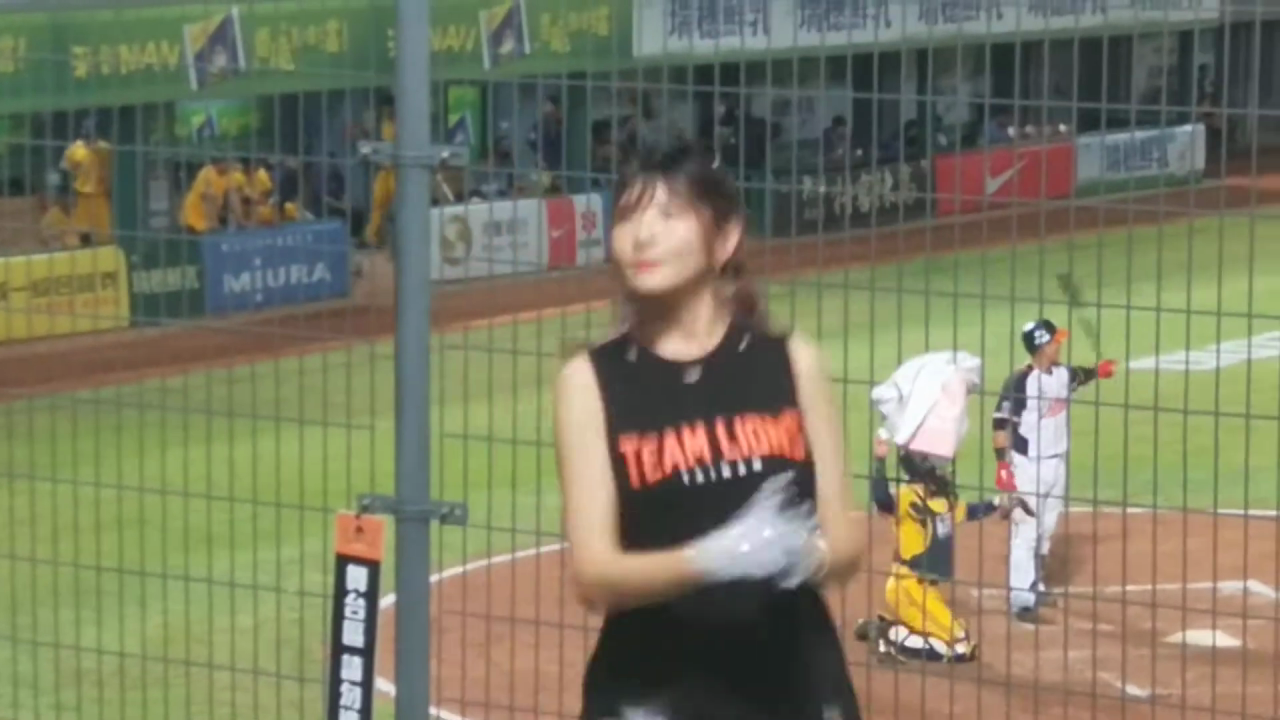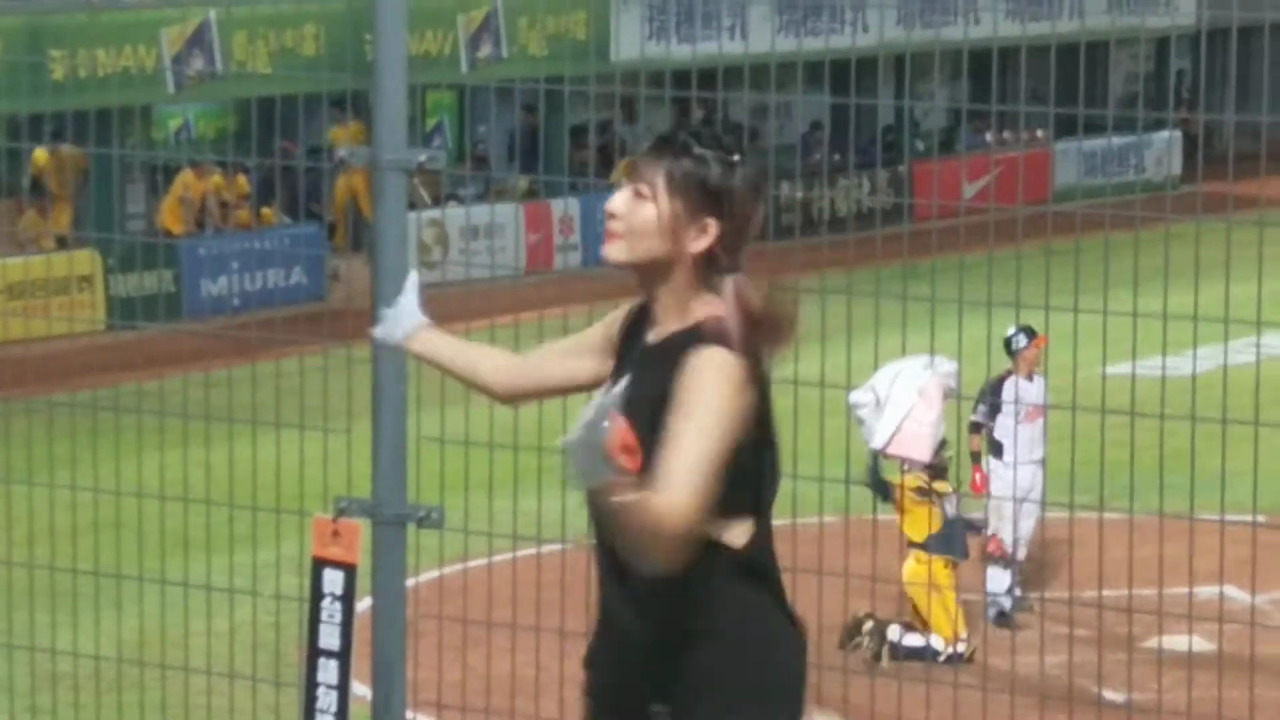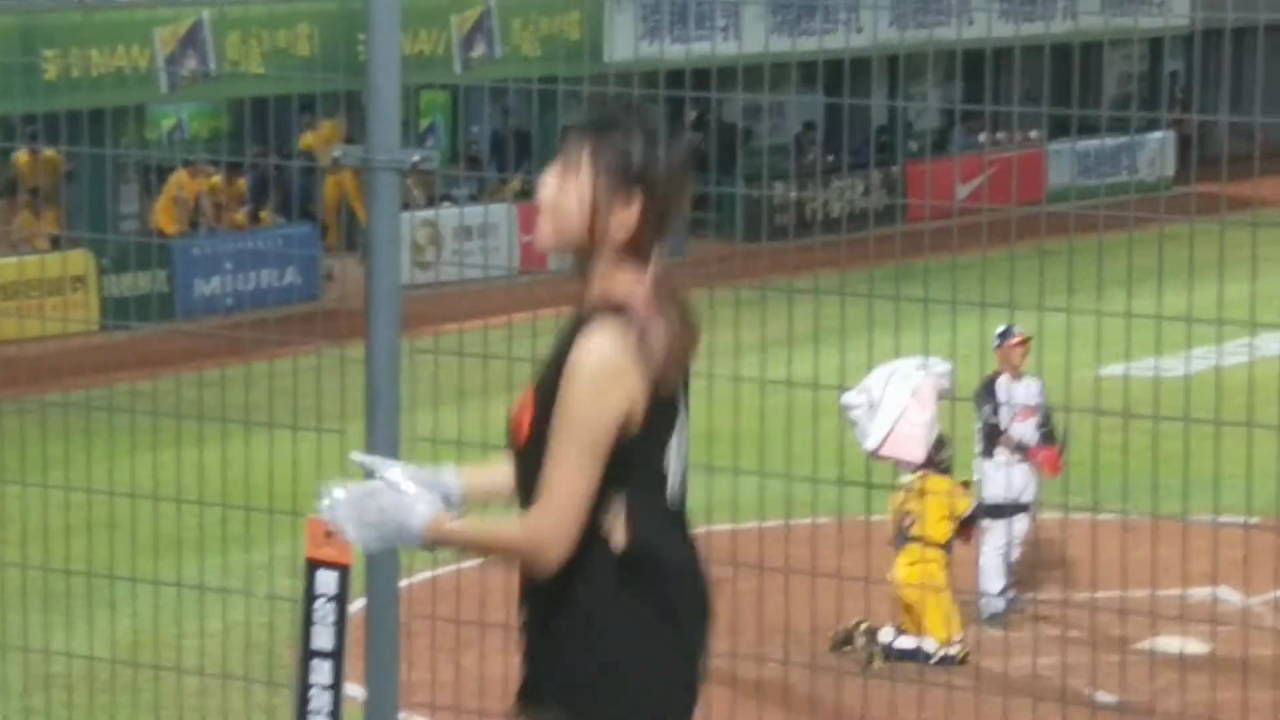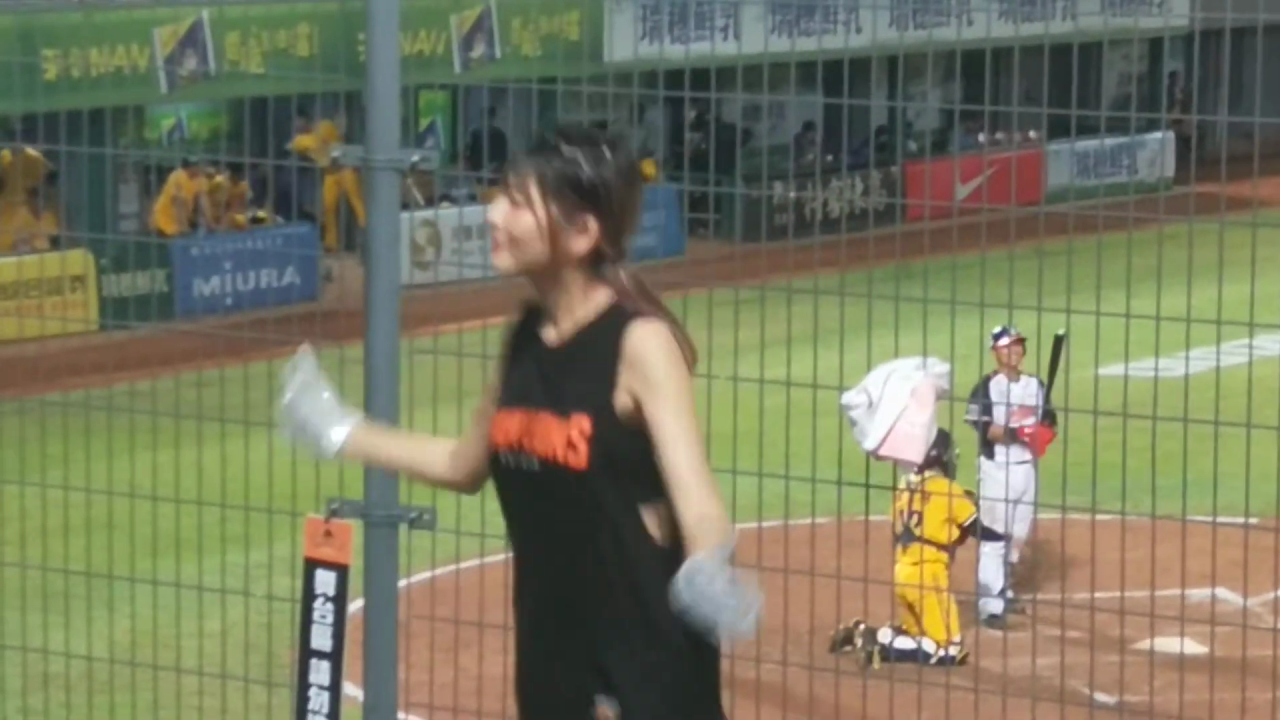
dt=0.4s
person 1, frame 1
left shoulder: (793, 364)
right shoulder: (591, 381)
left elbow: (844, 542)
right elbow: (595, 577)
left wrist: (798, 554)
right wrist: (712, 558)
person 1, frame 2
left shoulder: (714, 367)
right shoulder: (638, 328)
left elbow: (662, 543)
right elbow: (520, 375)
left wrist: (605, 479)
right wrist: (411, 332)
left hip: (730, 667)
right hip: (652, 664)
person 1, frame 3
left shoulder: (605, 351)
right shoulder: (632, 328)
left elbow: (547, 541)
left wrist: (418, 520)
right wrist: (440, 484)
left hip: (622, 641)
right hip: (601, 629)
person 1, frame 4
left shoulder: (641, 344)
right shoulder: (524, 338)
left elbow: (703, 511)
right elbow: (469, 465)
left wrist: (706, 575)
right wrist: (343, 432)
left hip: (648, 663)
right hip: (558, 647)
person 2, frame 1
left shoulder: (1062, 373)
right shoulder: (1020, 381)
right elbow: (1001, 423)
left wrist: (1096, 371)
right wrist: (1002, 464)
left hip: (1057, 463)
right hip: (1028, 465)
left knee: (1046, 529)
right knee: (1025, 531)
left ankle: (1035, 585)
right ankle: (1021, 598)
person 2, frame 2
left shoulder: (1040, 384)
right shoulder: (998, 386)
right elbow: (977, 426)
right wrist: (976, 467)
left hip: (1034, 468)
right hip: (1005, 470)
left knee: (1023, 535)
right knee: (1000, 538)
left ankle: (1011, 590)
right ankle: (997, 604)
person 2, frame 3
left shoulder: (1034, 385)
right shoulder: (991, 386)
left elbow: (1044, 426)
right elbow: (993, 433)
left wrist: (1051, 451)
right wrist: (1029, 450)
left hip: (1028, 468)
right hip: (998, 468)
left knee: (1017, 536)
right knee: (995, 537)
left ankle: (1003, 591)
right ankle: (991, 603)
person 2, frame 4
left shoulder: (1035, 385)
right shoulder: (987, 386)
left elbow: (1049, 421)
right elbow: (983, 428)
left wrist: (1044, 433)
right wrist: (1017, 432)
left hip: (1027, 468)
right hip: (996, 468)
left knee: (1017, 534)
right knee: (994, 537)
left ankle: (1003, 591)
right ankle: (989, 604)
person 3, frame 1
left shoulder: (943, 498)
right shoulder: (908, 499)
left elbow: (968, 512)
right elbow: (882, 500)
left wrist: (1000, 504)
right wrist: (880, 460)
left hip: (927, 585)
right hip: (912, 586)
right knee: (961, 649)
left ankle: (883, 626)
right ankle: (890, 637)
person 3, frame 2
left shoulder: (940, 486)
right shoulder: (912, 486)
left elbow: (954, 517)
right elbow: (877, 482)
left hip: (940, 572)
right hip: (927, 573)
left knee: (923, 630)
right knee: (956, 649)
left ankle: (872, 629)
right ankle: (886, 638)
person 3, frame 3
left shoulder: (905, 487)
right shoulder: (943, 486)
right elbow: (980, 513)
left hip: (903, 571)
right hip: (926, 574)
left knee: (913, 636)
right knee: (950, 650)
left ankle: (863, 632)
right ankle: (881, 643)
person 3, frame 4
left shoulder: (904, 485)
right shoulder: (947, 490)
right elbow: (977, 530)
right wrist: (1005, 537)
left hip: (903, 572)
right hip: (929, 575)
left knee: (917, 634)
right knee: (950, 651)
left ankle: (860, 633)
right ankle: (881, 643)
